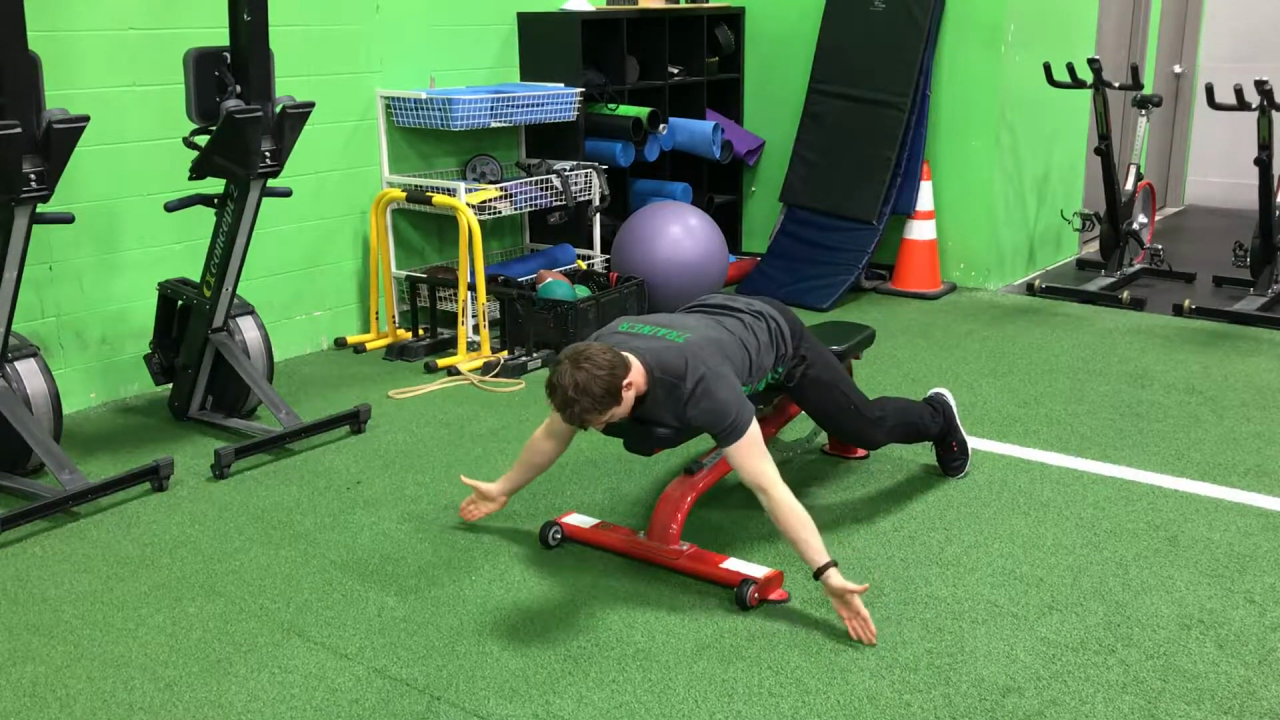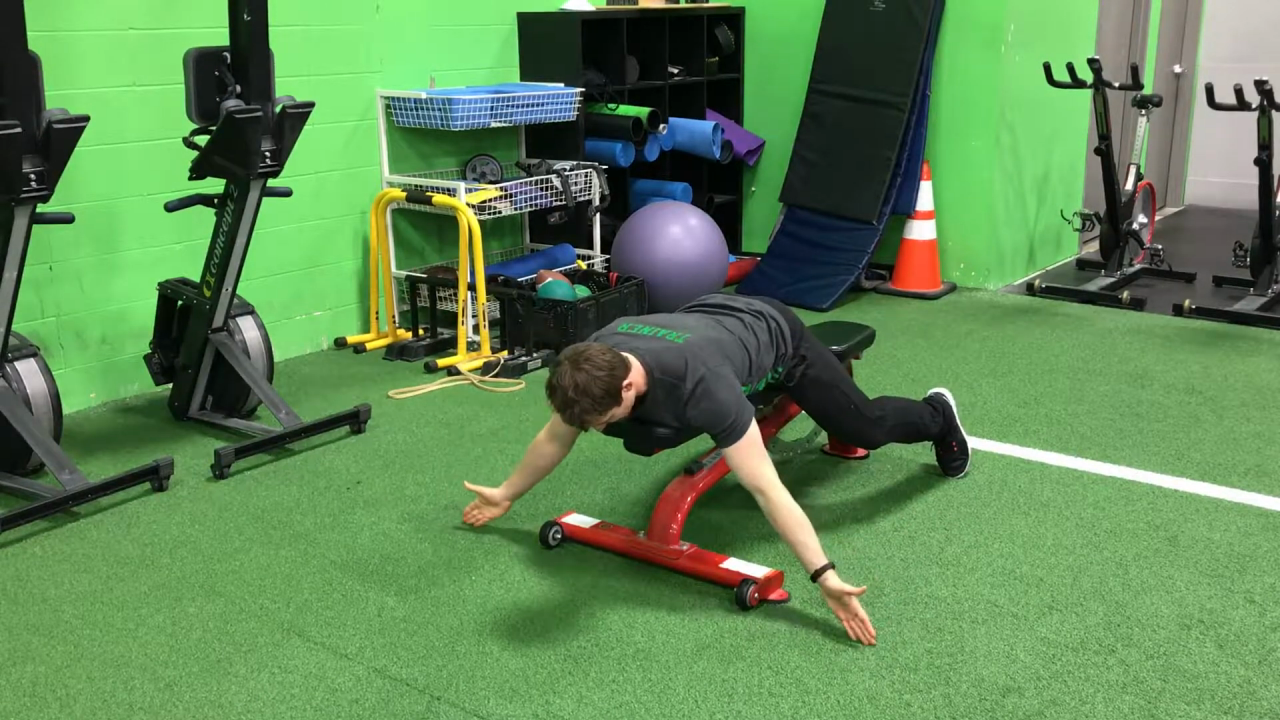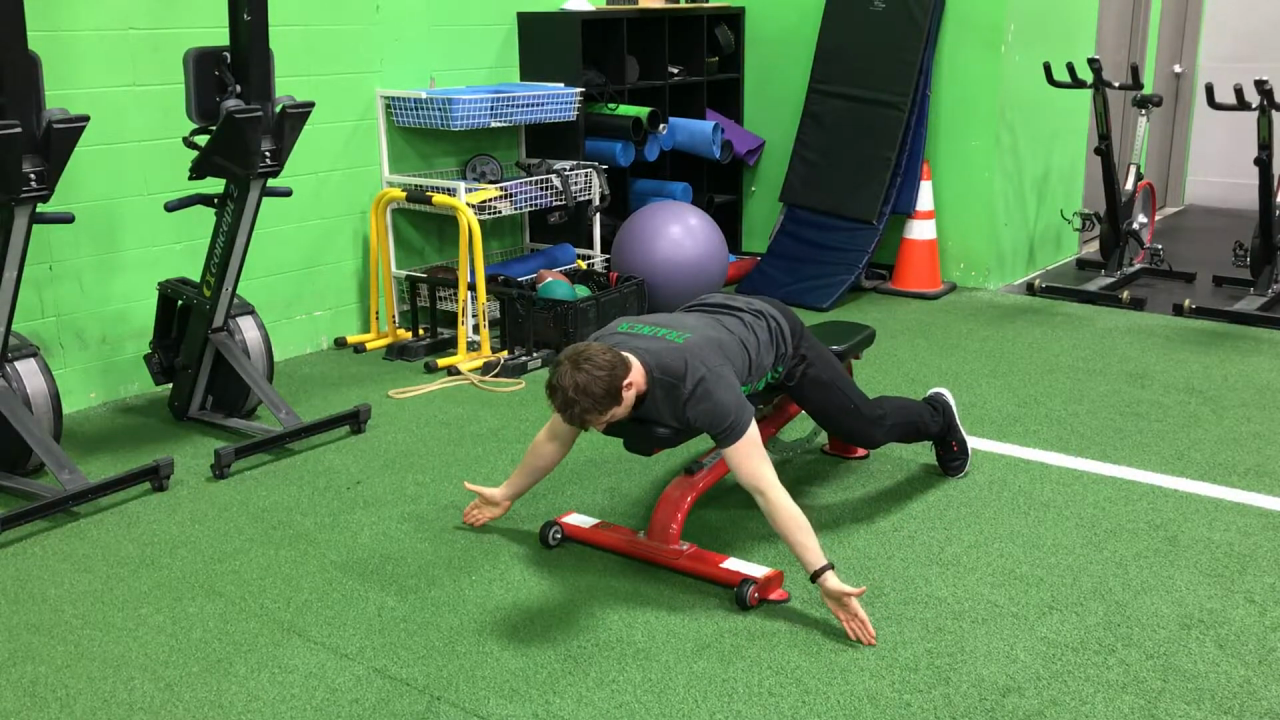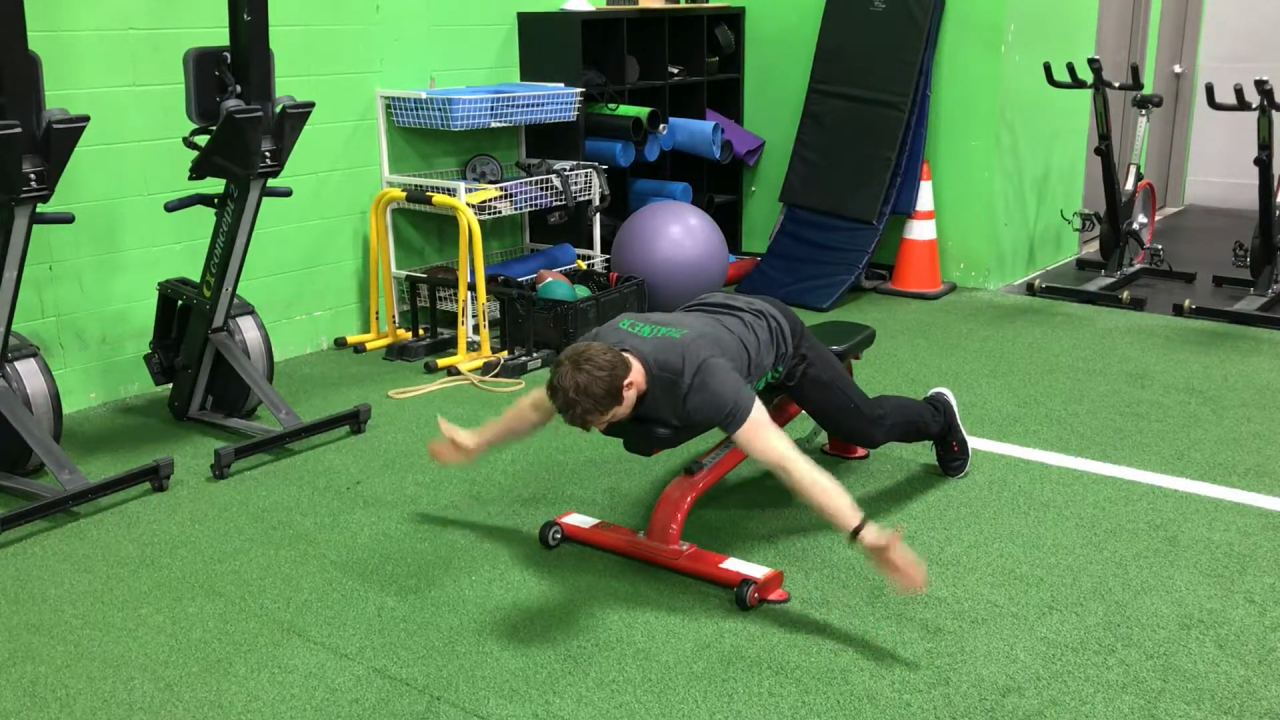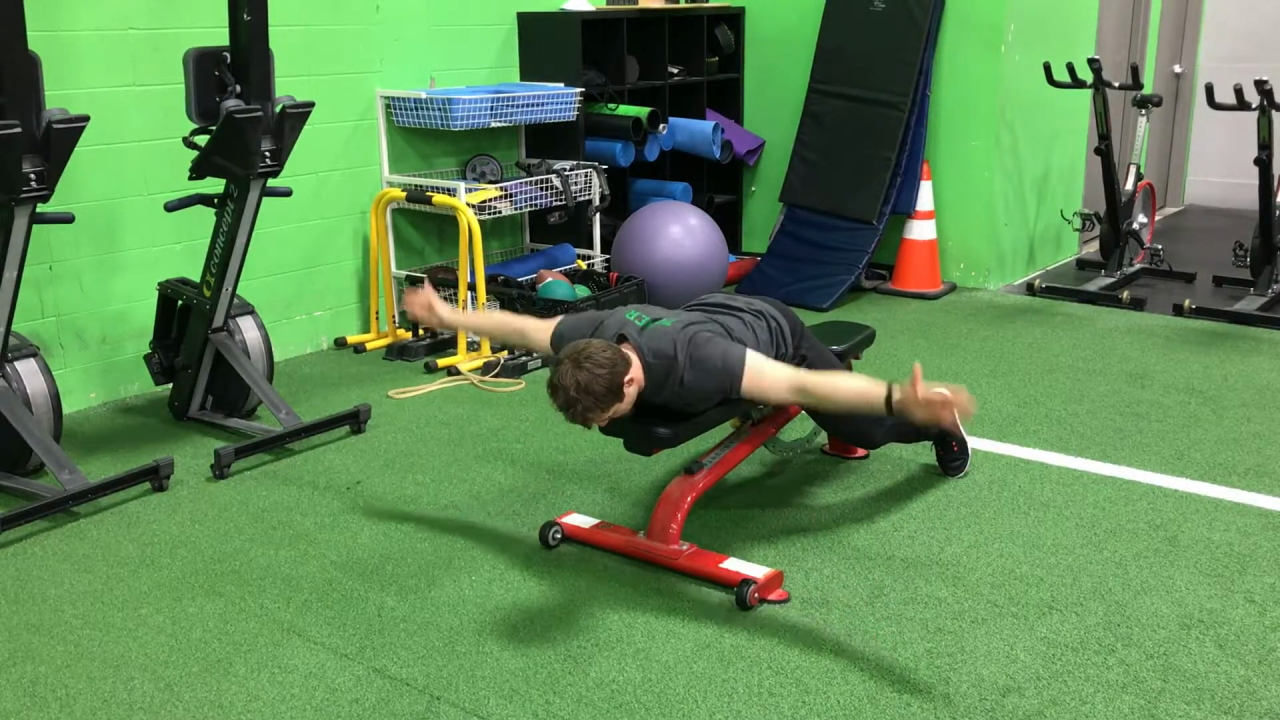
dt=0.2s
person 1, frame 1
left shoulder: (698, 385)
right shoulder: (592, 363)
left elbow: (768, 487)
right elbow: (552, 433)
left wrist: (828, 574)
right wrist: (503, 490)
left hip: (777, 337)
right hip: (717, 316)
left knee: (867, 427)
left ankle: (937, 415)
person 1, frame 2
left shoulder: (698, 385)
right shoulder: (591, 363)
left elbow: (767, 489)
right elbow: (554, 436)
left wrist: (825, 576)
right wrist: (505, 495)
left hip: (775, 334)
right hip: (717, 316)
left knee: (867, 426)
left ankle: (937, 414)
person 1, frame 3
left shoulder: (699, 386)
right shoulder: (591, 363)
left elbow: (766, 490)
right elbow: (554, 436)
left wrist: (825, 576)
right wrist: (505, 493)
left hip: (773, 333)
right hip: (715, 314)
left knee: (866, 425)
left ankle: (936, 415)
person 1, frame 4
left shoulder: (697, 378)
right shoulder: (594, 352)
left elbow: (788, 462)
right elbow: (536, 407)
left wrist: (861, 532)
right wrist: (475, 441)
left hip: (773, 334)
right hip: (716, 313)
left knee: (860, 426)
left ankle: (936, 413)
person 1, frame 5
left shoulder: (692, 365)
right shoulder: (593, 335)
left elbow: (803, 386)
right elbow: (523, 328)
left wrist: (896, 397)
right wrist: (449, 315)
left hip: (770, 334)
right hip: (712, 315)
left knee: (862, 430)
left ankle: (933, 420)
